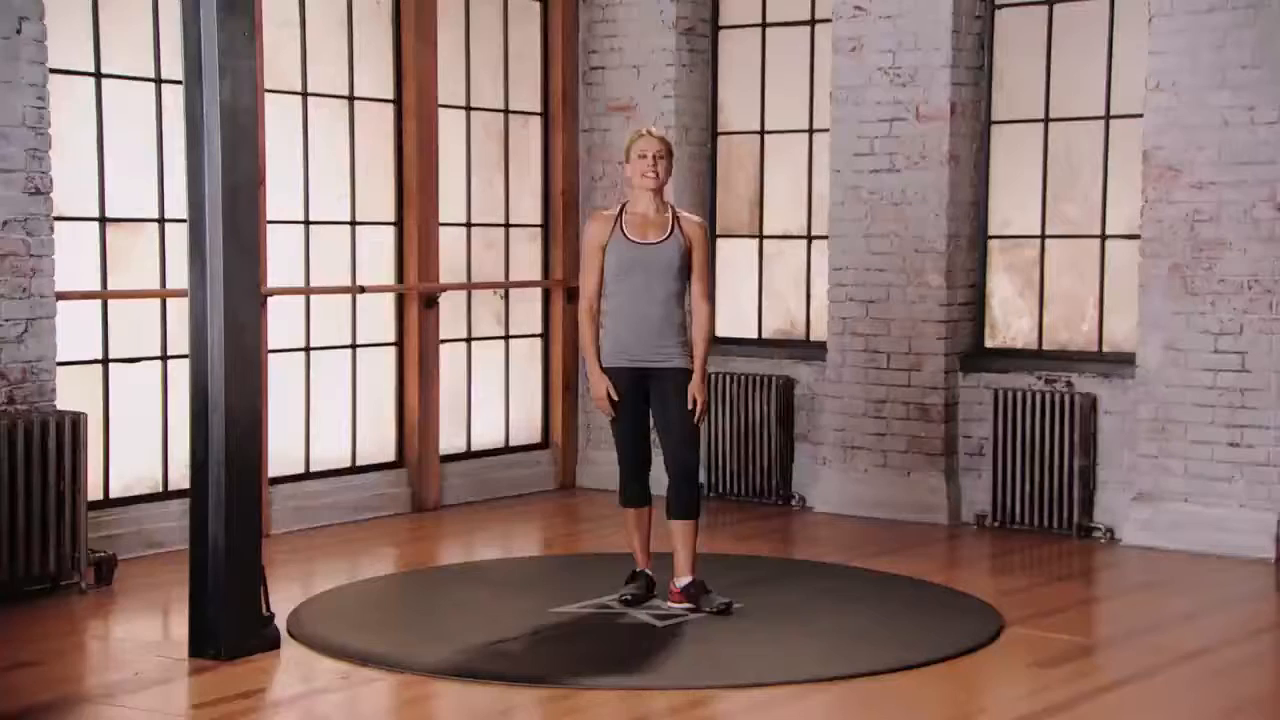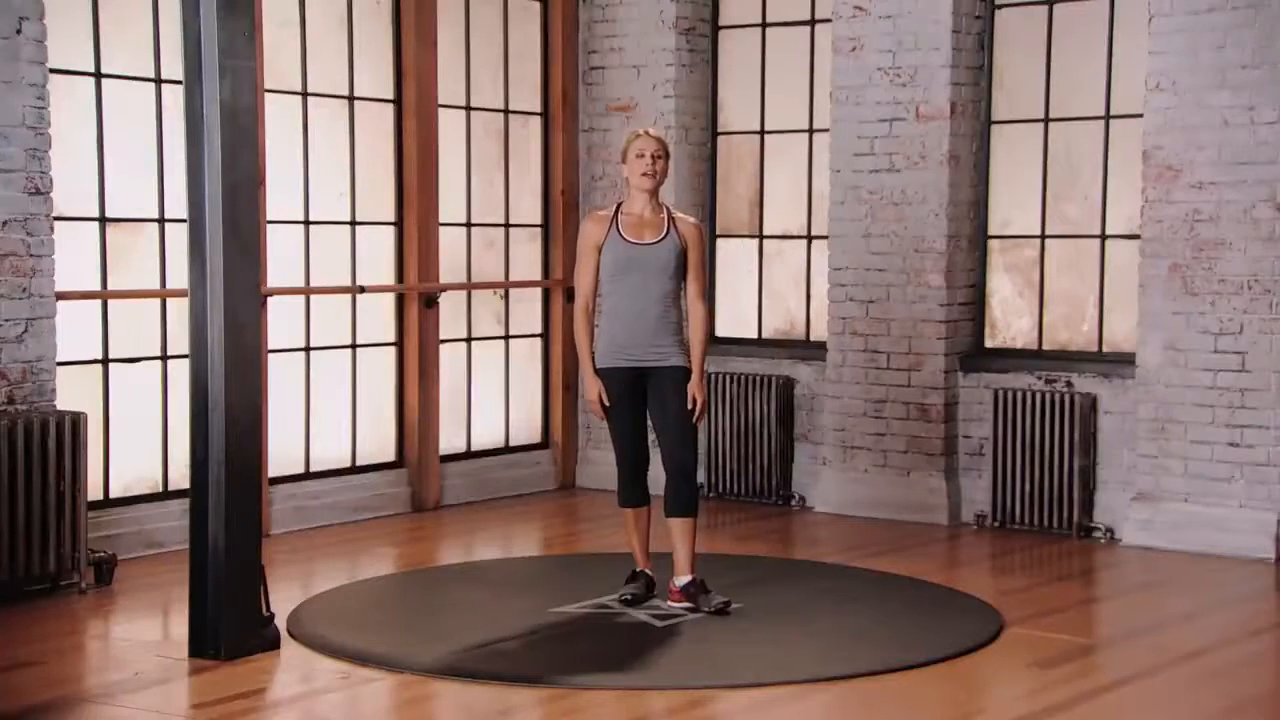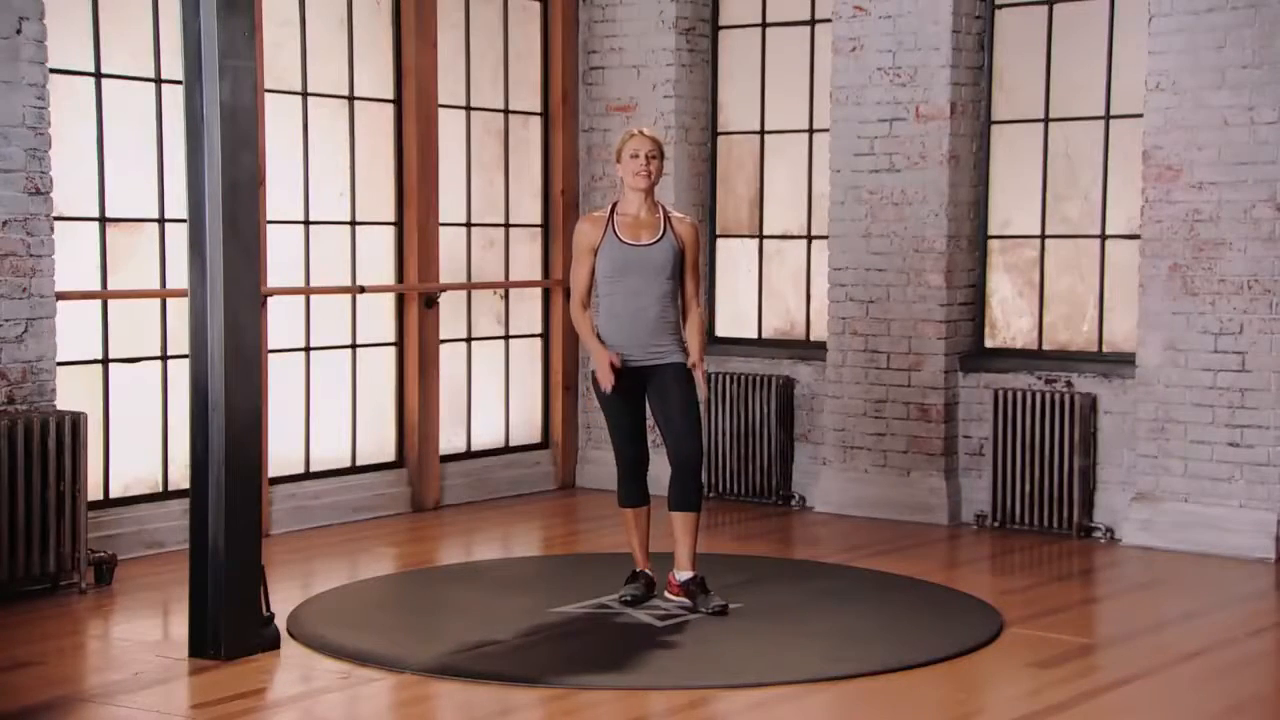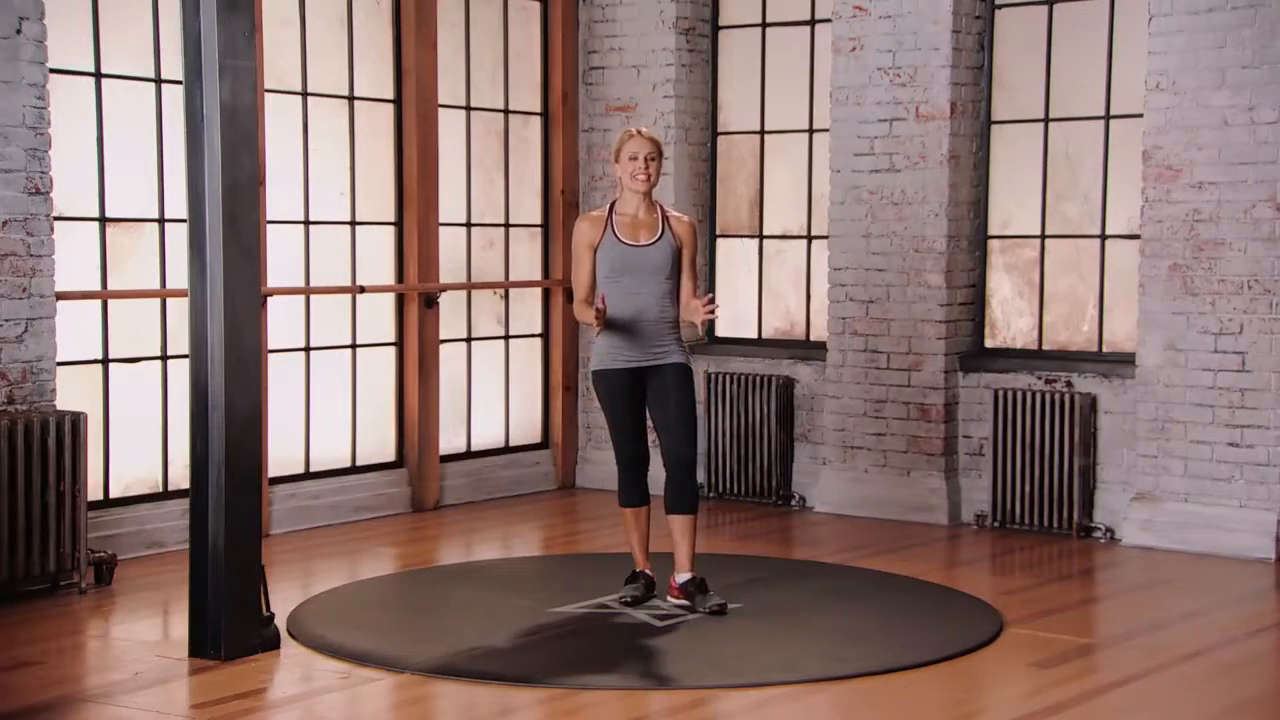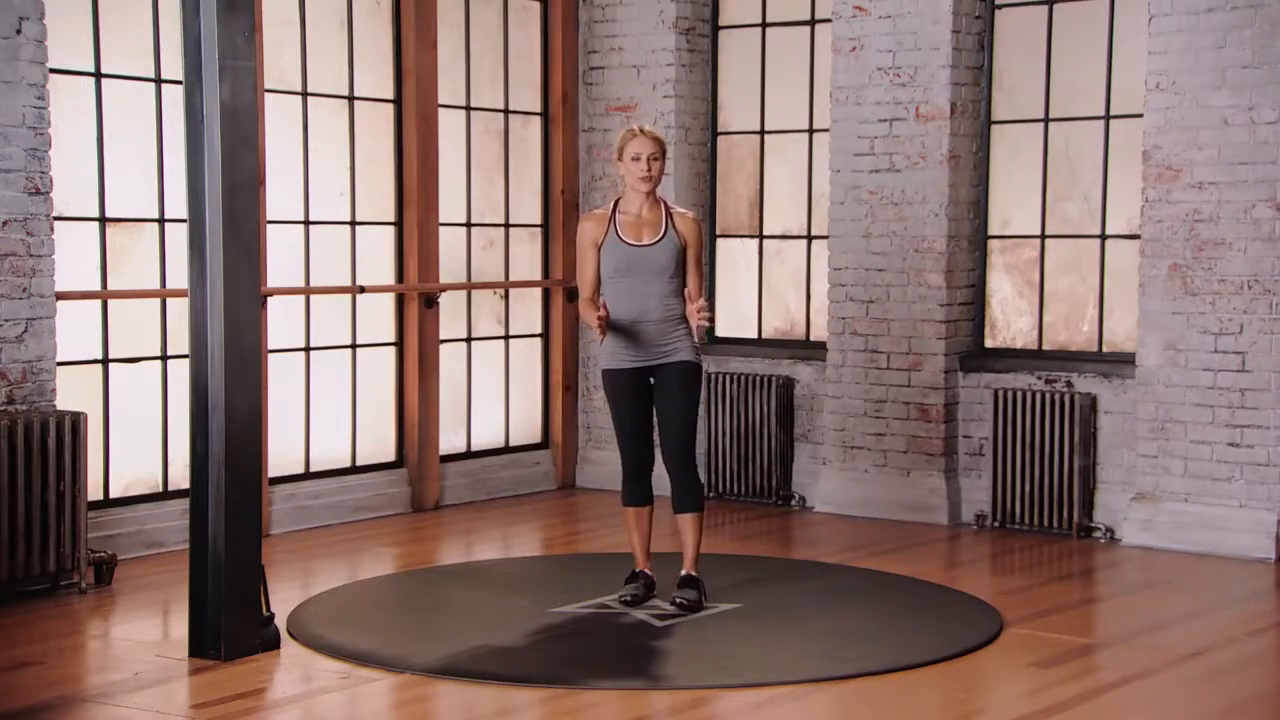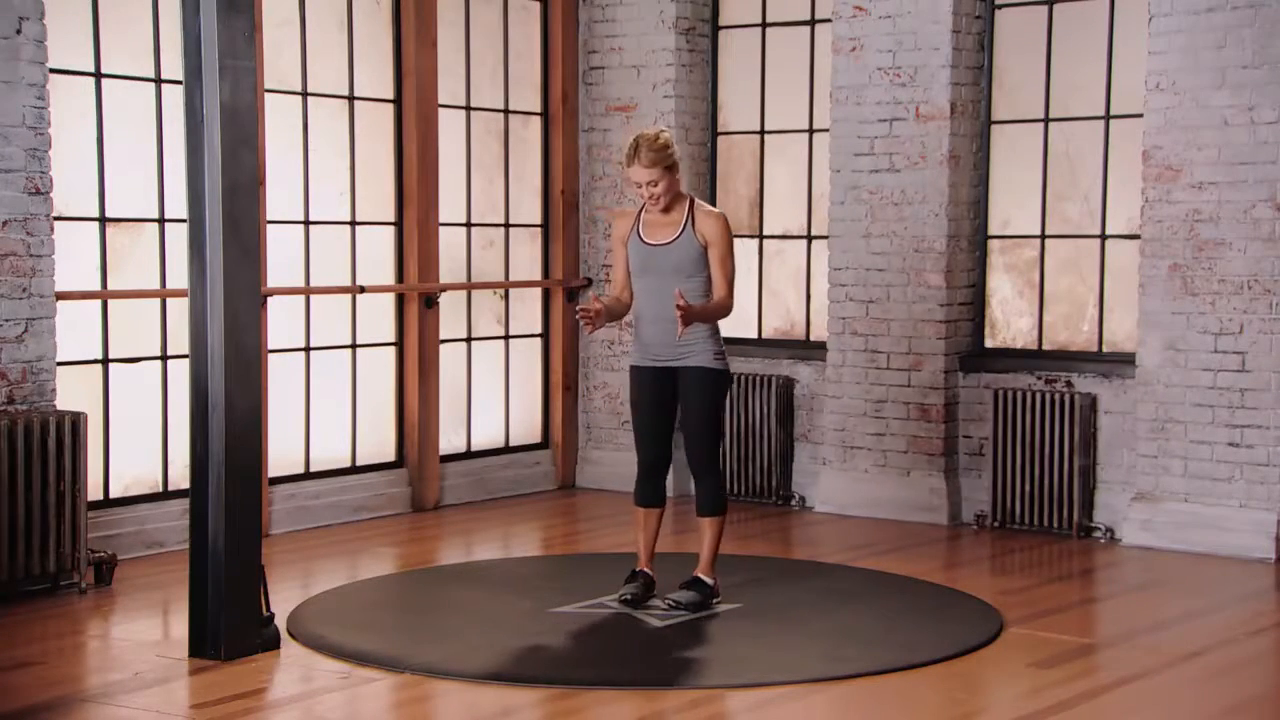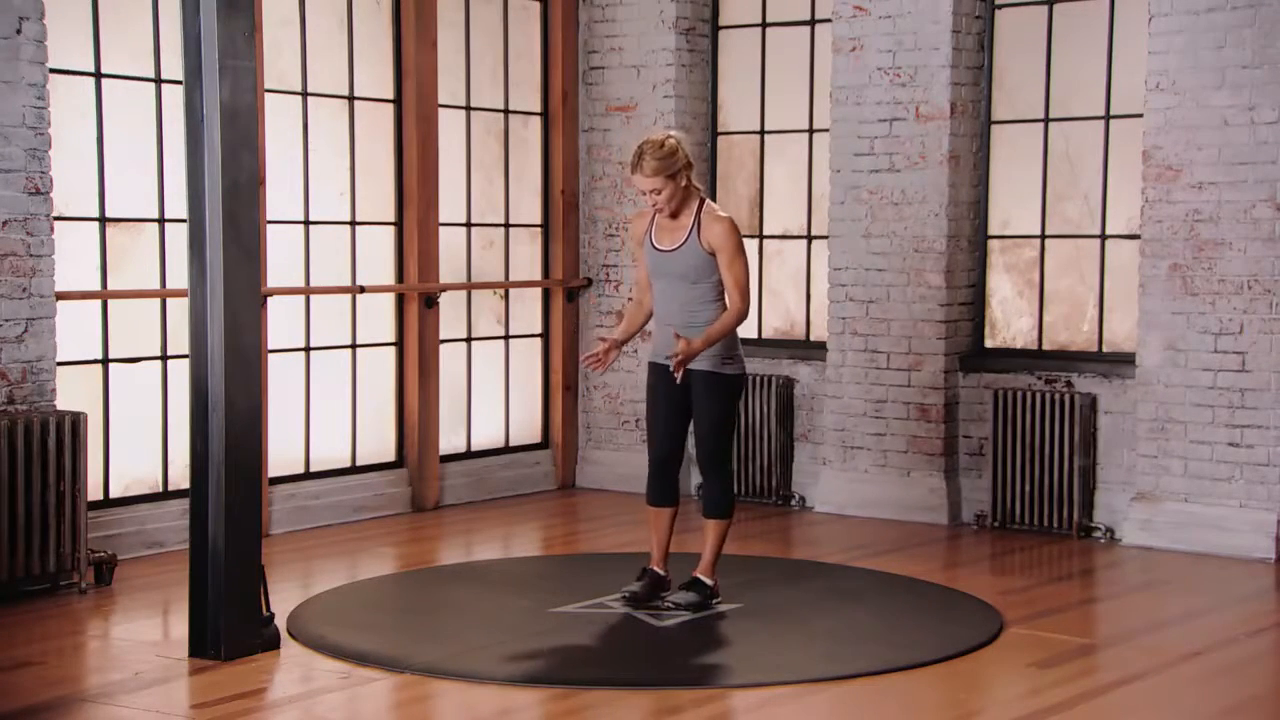
dt=0.5s
person 1, frame 1
left shoulder: (691, 229)
right shoulder: (602, 226)
left elbow: (701, 306)
right elbow: (588, 305)
left wrist: (698, 373)
right wrist: (594, 370)
left hip: (672, 365)
right hip: (620, 364)
left knee: (683, 465)
right knee: (633, 466)
left ankle: (685, 581)
right ankle: (641, 571)
person 1, frame 2
left shoulder: (686, 229)
right shoulder: (597, 226)
left elbow: (697, 305)
right elbow: (583, 304)
left wrist: (697, 373)
right wrist: (588, 372)
left hip: (668, 363)
right hip: (616, 363)
left knee: (681, 463)
right knee: (631, 465)
left ankle: (684, 580)
right ankle: (641, 570)
person 1, frame 3
left shoulder: (682, 228)
right shoulder: (592, 227)
left elbow: (691, 302)
right elbow: (578, 304)
left wrist: (696, 353)
right wrist: (596, 347)
left hip: (668, 360)
right hip: (617, 362)
left knee: (687, 456)
right knee: (631, 463)
left ankle: (685, 576)
right ankle: (641, 570)
person 1, frame 4
left shoulder: (680, 227)
right shoulder: (591, 226)
left elbow: (686, 301)
right elbow: (579, 303)
left wrist: (697, 312)
right wrist: (597, 317)
left hip: (668, 359)
right hip: (615, 360)
left knee: (681, 460)
right knee: (631, 463)
left ankle: (685, 578)
right ankle: (641, 570)
person 1, frame 5
left shoulder: (684, 224)
right shoulder: (595, 225)
left elbow: (695, 295)
right elbow: (586, 298)
left wrist: (697, 314)
right wrist: (597, 319)
left hip: (677, 356)
right hip: (622, 359)
left knee: (680, 459)
right knee: (635, 463)
left ankle: (690, 572)
right ankle: (642, 570)
person 1, frame 6
left shoulder: (709, 221)
right shoulder: (625, 224)
left elbow: (725, 299)
right elbow: (622, 296)
left wrist: (696, 311)
right wrist: (603, 312)
left hip: (701, 359)
right hip: (648, 360)
left knee: (703, 463)
right knee: (650, 463)
left ankle: (705, 576)
right ankle: (643, 569)
person 1, frame 7
left shoulder: (717, 226)
right shoulder: (642, 228)
left elbow: (739, 304)
left wrist: (699, 345)
right wrist: (617, 339)
left hip: (715, 364)
right hip: (664, 361)
left knee: (712, 466)
right knee: (661, 463)
left ankle: (705, 577)
right ankle: (656, 570)
